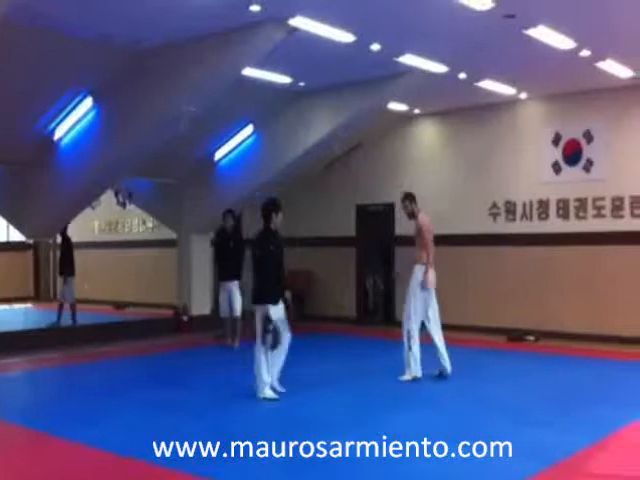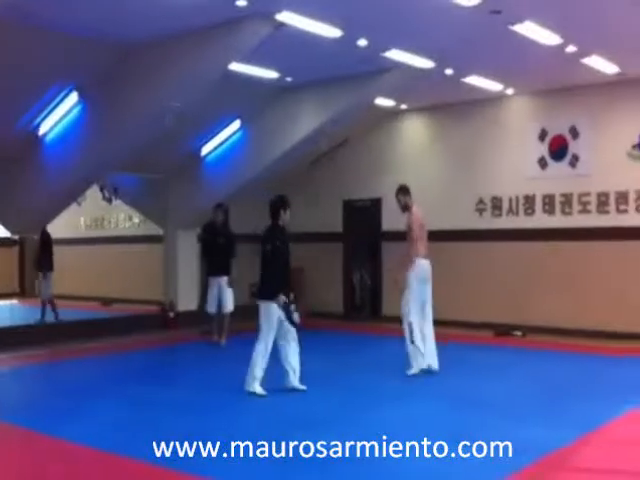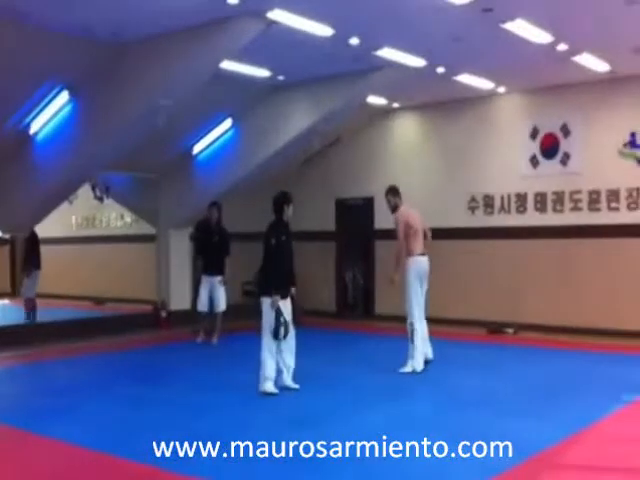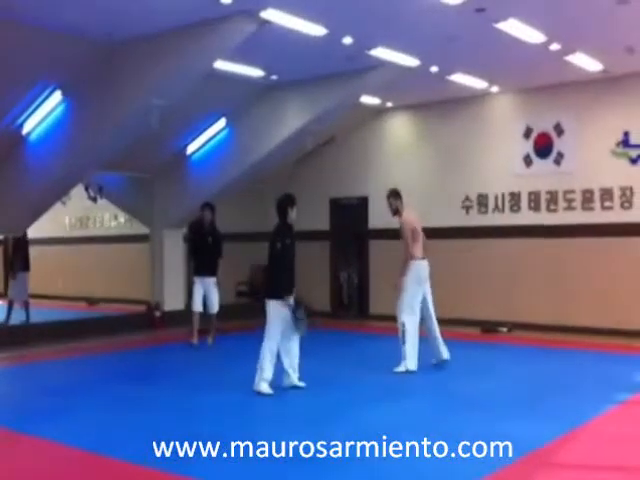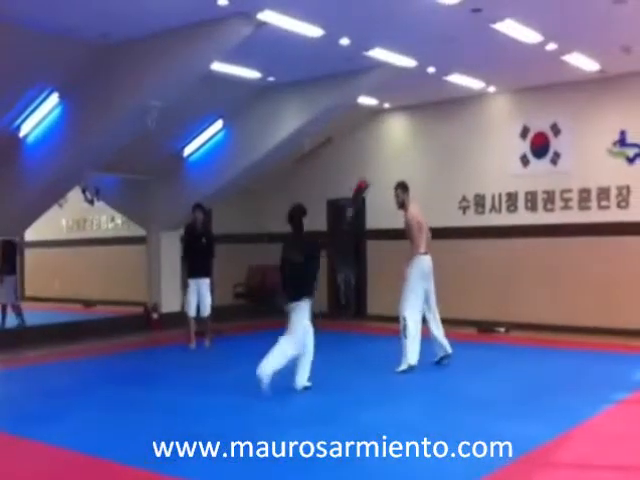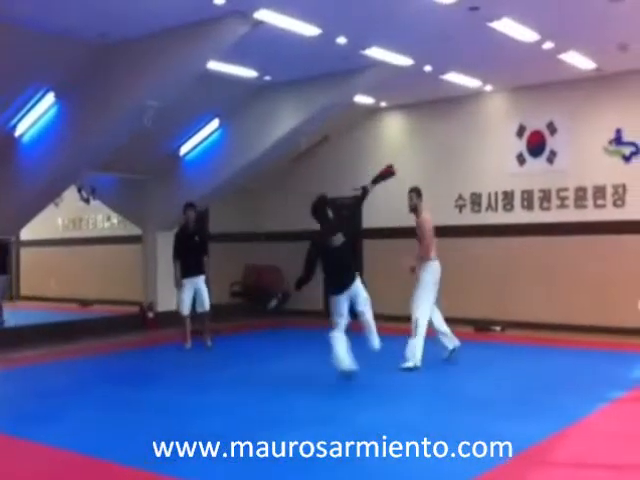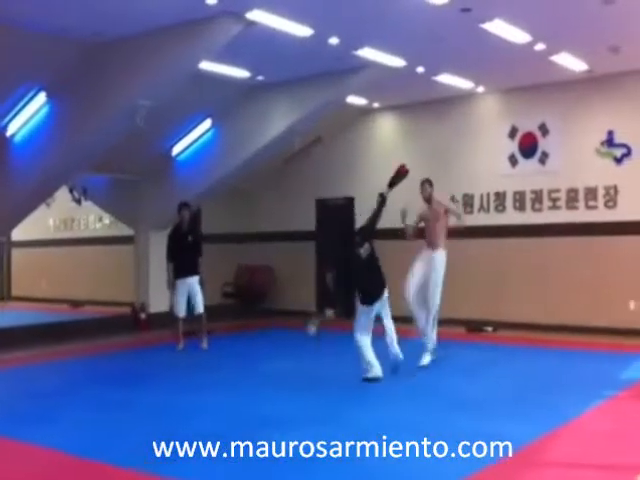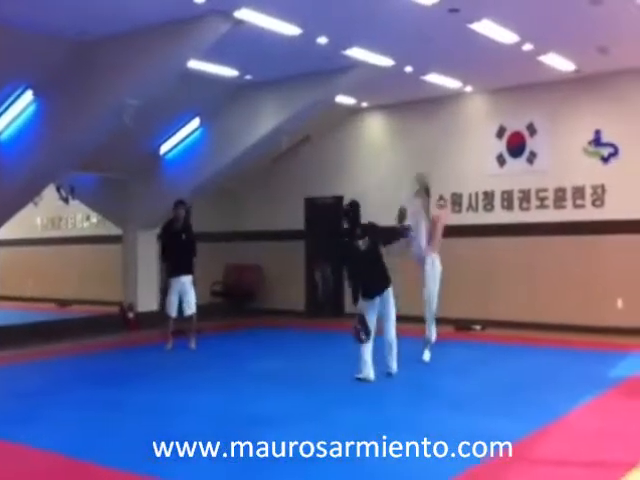
dt=0.3s
person 1, frame 1
left shoulder: (275, 237)
right shoulder: (262, 240)
right elbow: (260, 274)
left wrist: (284, 289)
right wrist: (264, 304)
left hip: (276, 299)
right hip: (266, 301)
left knee: (283, 337)
right knee: (265, 343)
left ankle: (271, 377)
right ankle: (263, 386)
person 1, frame 2
left shoulder: (282, 235)
right shoulder: (270, 236)
right elbow: (267, 269)
left wrist: (289, 290)
right wrist: (277, 294)
left hip: (281, 295)
right hip: (270, 297)
left knee: (289, 337)
right knee: (265, 339)
left ankle: (293, 379)
right ankle: (253, 382)
person 1, frame 3
left shoulder: (285, 230)
right shoulder: (274, 231)
right elbow: (270, 264)
left wrist: (292, 284)
right wrist: (274, 294)
left hip: (283, 292)
right hip: (272, 293)
left knee: (288, 334)
right knee: (271, 336)
left ankle: (286, 377)
right ankle: (266, 381)
person 1, frame 4
left shoulder: (287, 232)
right shoulder: (280, 234)
right elbow: (277, 268)
left wrist: (291, 290)
right wrist: (286, 295)
left hip: (285, 294)
right hip: (277, 296)
left knee: (291, 333)
right knee: (273, 337)
left ankle: (291, 377)
right ankle: (262, 381)
person 1, frame 5
left shoulder: (290, 243)
right shoulder: (307, 242)
left elbow: (284, 271)
left hip: (292, 298)
right hip: (301, 299)
left knee: (307, 336)
right knee: (294, 341)
left ankle: (301, 380)
right ankle: (266, 370)
person 1, frame 6
left shoulder: (318, 240)
right shoulder: (341, 225)
left elbow: (309, 268)
right elbow: (356, 206)
left wrist: (296, 287)
right wrist: (365, 191)
left hip: (336, 289)
right hip: (352, 281)
left knee: (337, 329)
right knee: (364, 306)
left ankle: (345, 362)
right ankle: (373, 339)
person 1, frame 7
right shoulder: (363, 235)
right elbow: (374, 217)
right wrist: (383, 198)
left hip: (367, 299)
right hip: (382, 290)
left knee: (361, 335)
right knee: (386, 319)
left ankle: (373, 370)
right ankle: (396, 353)
person 1, frame 8
left shoulder: (347, 244)
right shoulder: (371, 229)
left elbow: (352, 276)
right elbow: (390, 237)
left wrist: (356, 301)
right wrist: (404, 230)
left hip: (369, 293)
right hip: (385, 287)
left knee: (366, 333)
right knee: (389, 329)
left ankle: (367, 373)
right ankle: (392, 367)
person 2, frame 1
left shoulder: (421, 220)
right shoulder: (420, 221)
left elbow: (430, 248)
left wrist: (426, 274)
left hip: (422, 272)
right hip: (422, 272)
left knee: (411, 320)
right knee: (432, 319)
left ankle: (413, 369)
right ankle: (445, 366)
person 2, frame 2
left shoulder: (413, 214)
right shoulder: (415, 214)
left elbow: (414, 244)
left wrist: (405, 270)
right wrist: (407, 266)
left hip: (417, 265)
right hip: (424, 265)
left knee: (410, 313)
right knee: (425, 315)
left ankle: (419, 361)
right ankle: (431, 362)
person 2, frame 3
left shoulder: (399, 215)
right shoulder: (414, 212)
left elbow: (401, 245)
right elbow: (428, 234)
left wrist: (396, 272)
left hip: (414, 262)
right hip: (424, 260)
left knee: (414, 312)
right knee: (419, 310)
left ankle: (415, 362)
right ankle: (425, 353)
person 2, frame 4
left shoulder: (404, 220)
right shoulder: (412, 216)
left elbow: (409, 250)
left wrist: (402, 275)
left hip: (415, 267)
right hip: (423, 265)
left knee: (406, 313)
right knee: (427, 312)
left ankle: (409, 362)
right ankle: (441, 353)
person 2, frame 5
left shoulder: (410, 214)
right shoulder: (414, 210)
left elbow: (417, 242)
right elbow: (427, 234)
left wrist: (408, 266)
left hip: (419, 262)
right hip: (425, 260)
left knee: (407, 309)
right knee: (429, 308)
left ankle: (410, 358)
right ankle: (443, 349)
person 2, frame 6
left shoulder: (423, 219)
right shoulder: (422, 218)
left elbow: (427, 246)
left wrist: (417, 265)
right wrist: (418, 264)
left hip: (429, 267)
right hip: (428, 266)
left knee: (419, 309)
right knee: (429, 311)
left ankle: (414, 358)
right ankle: (452, 343)
person 2, frame 7
left shoulder: (443, 206)
right shoulder: (423, 214)
left elbow: (459, 216)
right elbow: (409, 234)
right wrist: (404, 221)
left hip: (438, 256)
right hip: (425, 254)
left knee: (432, 301)
right knee: (411, 293)
left ankle: (429, 349)
right ankle: (427, 333)
person 2, frame 8
left shoulder: (437, 218)
right shoulder: (420, 218)
left elbow: (437, 234)
left hip: (433, 258)
right hip: (420, 252)
left knee: (431, 303)
left ankle: (428, 344)
person 3, frame 1
left shoulder: (238, 239)
right shoulder: (220, 239)
left elbow: (241, 261)
right elbow: (218, 262)
left wrist: (240, 279)
right wrist: (219, 280)
left hip: (235, 280)
right hip: (223, 280)
left knee: (237, 311)
right knee: (225, 312)
left ankle: (237, 339)
right ankle: (229, 338)
person 3, frame 2
left shoulder: (228, 234)
right shoulder: (208, 233)
left elbow: (231, 257)
right elbow: (205, 257)
left wrist: (230, 276)
right wrist: (207, 275)
left hip: (224, 276)
right hip: (212, 276)
left knee: (226, 308)
right knee: (212, 308)
left ankle: (223, 336)
right ankle: (215, 335)
person 3, frame 3
left shoulder: (222, 233)
right shoulder: (202, 231)
left elbow: (225, 256)
right elbow: (199, 255)
left wrist: (224, 275)
right wrist: (200, 272)
left hip: (218, 275)
right hip: (205, 274)
left knee: (219, 307)
right knee: (202, 306)
left ankle: (216, 335)
right ankle: (202, 333)
person 3, frame 4
left shoulder: (215, 234)
right shoulder: (195, 232)
left elbow: (219, 257)
right elbow: (192, 256)
left wrist: (217, 276)
right wrist: (193, 274)
left hip: (211, 276)
right hip: (198, 276)
left knee: (213, 308)
right knee: (196, 307)
left ankle: (211, 335)
right ankle: (195, 336)
person 3, frame 5
left shoulder: (208, 235)
right shoulder: (188, 235)
left elbow: (211, 258)
right elbow: (185, 259)
left wrist: (211, 276)
right wrist: (186, 278)
left hip: (204, 278)
right hip: (192, 278)
left knee: (206, 311)
right knee: (191, 311)
left ankle: (207, 337)
right ankle: (192, 340)
person 3, frame 6
left shoulder: (201, 232)
right shoulder: (180, 234)
left elbow: (204, 255)
right elbow: (177, 258)
left wrist: (205, 273)
right wrist: (177, 277)
left hip: (199, 276)
right hip: (186, 277)
left knee: (204, 306)
right knee: (185, 310)
left ankle: (207, 335)
right ankle: (188, 339)
person 3, frame 7
left shoulder: (195, 232)
right shoulder: (173, 234)
left elbow: (199, 256)
right elbow: (170, 259)
left wrist: (199, 274)
right wrist: (170, 279)
left hip: (193, 277)
right hip: (179, 278)
left knee: (200, 309)
right knee: (179, 312)
left ankle: (204, 338)
right ankle: (180, 341)
person 3, frame 8
left shoulder: (189, 231)
right shoulder: (167, 232)
left elbow: (193, 255)
right elbow: (165, 258)
left wrist: (193, 274)
right wrist: (167, 277)
left hip: (187, 276)
right hip: (173, 277)
left knee: (191, 309)
right knee: (171, 311)
left ankle: (192, 339)
right ankle: (170, 340)
